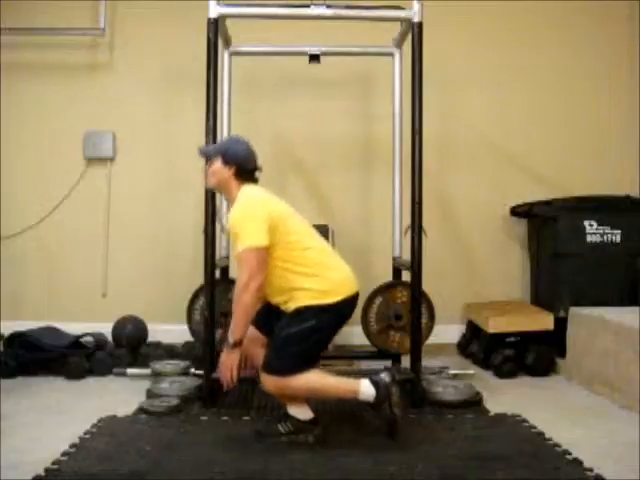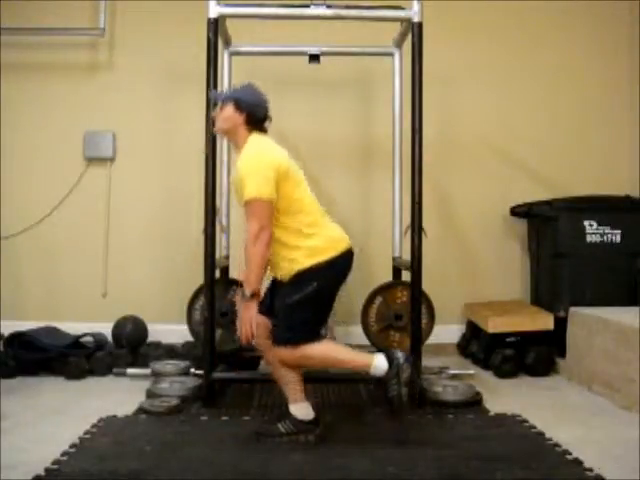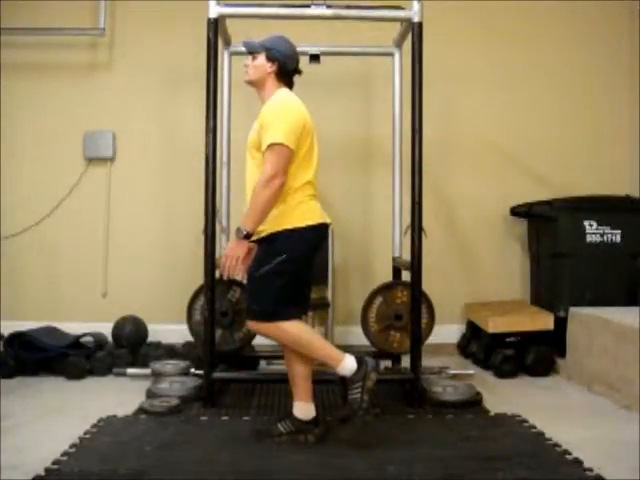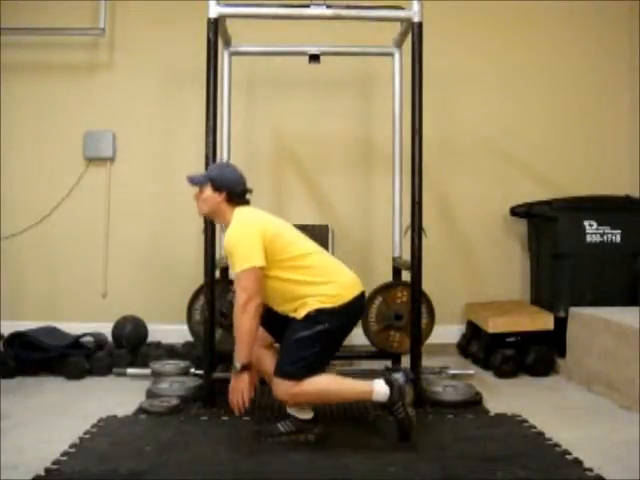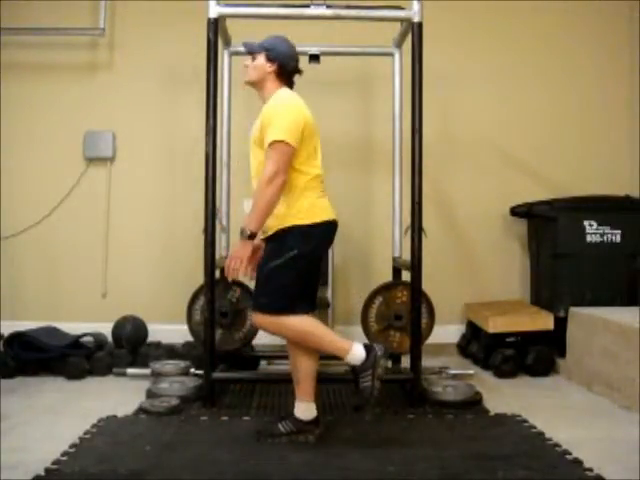
dt=1s
person 1, frame 1
left shoulder: (245, 210)
right shoulder: (253, 201)
left elbow: (250, 282)
right elbow: (262, 278)
left wrist: (231, 344)
right wrist: (241, 338)
left hip: (324, 295)
right hip: (316, 290)
left knee: (275, 379)
right knee: (252, 339)
left ankle: (372, 390)
right ankle: (301, 418)
person 1, frame 2
left shoulder: (254, 159)
right shoulder: (259, 152)
left elbow: (259, 233)
right elbow: (264, 232)
left wrist: (248, 295)
right wrist: (251, 290)
left hip: (319, 258)
right hip: (310, 256)
left knee: (289, 349)
right knee: (262, 330)
left ankle: (384, 365)
right ankle: (301, 417)
person 1, frame 3
left shoulder: (281, 107)
right shoulder: (278, 108)
left elbow: (273, 179)
left wrist: (242, 234)
right wrist: (254, 239)
left hip: (291, 229)
right hip: (292, 228)
left knee: (263, 319)
right knee: (285, 322)
left ankle: (352, 367)
right ankle: (304, 417)
person 1, frame 4
left shoulder: (241, 231)
right shoulder: (248, 221)
left elbow: (247, 304)
right elbow: (256, 299)
left wrist: (240, 369)
right wrist: (247, 362)
left hip: (333, 300)
right hip: (321, 295)
left knee: (287, 387)
right knee: (253, 339)
left ankle: (386, 389)
right ankle: (302, 417)
person 1, frame 5
left shoulder: (282, 106)
right shoulder: (279, 107)
left elbow: (274, 177)
left wrist: (246, 235)
right wrist: (261, 238)
left hip: (301, 225)
right hip: (301, 225)
left knee: (267, 315)
right knee: (290, 319)
left ankle: (360, 354)
right ankle: (305, 416)
